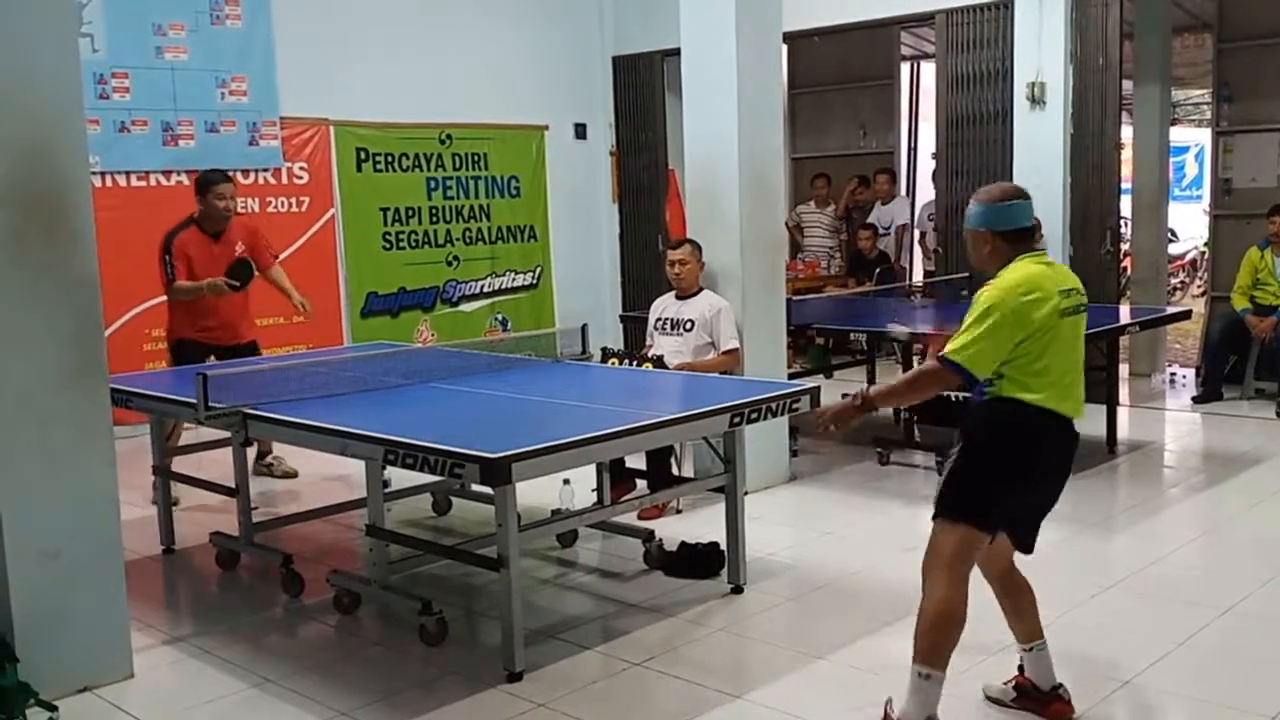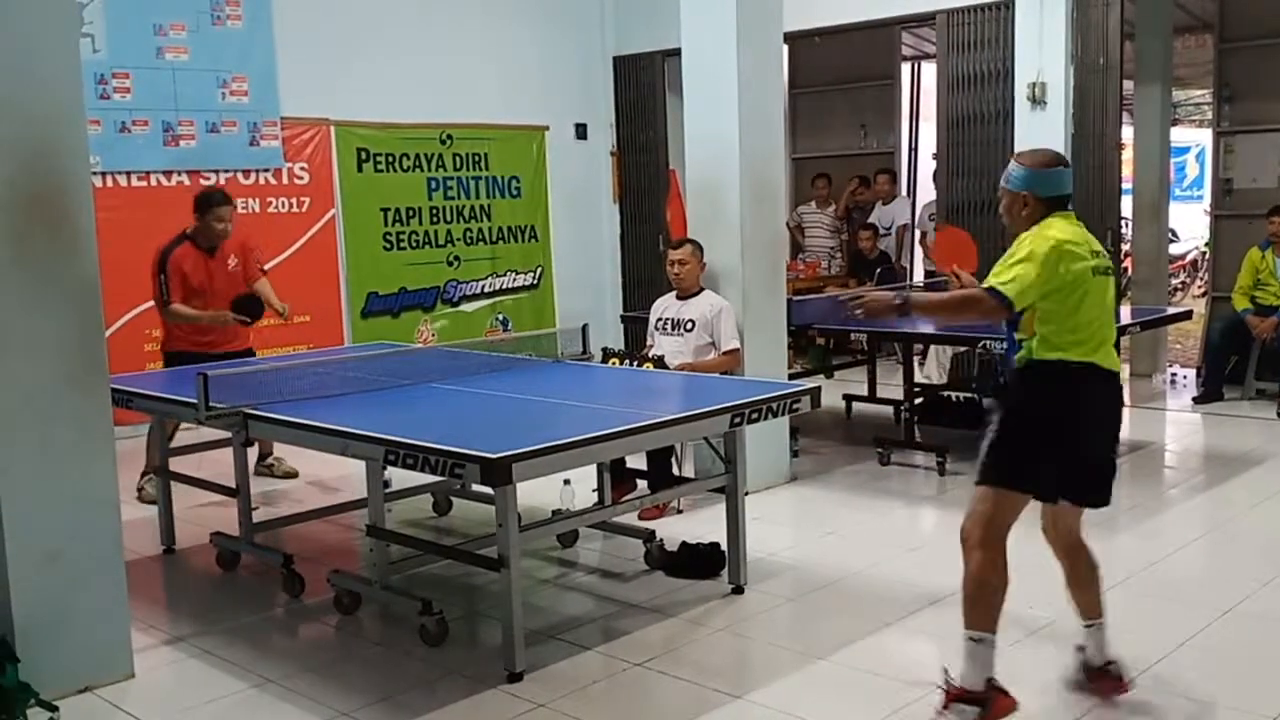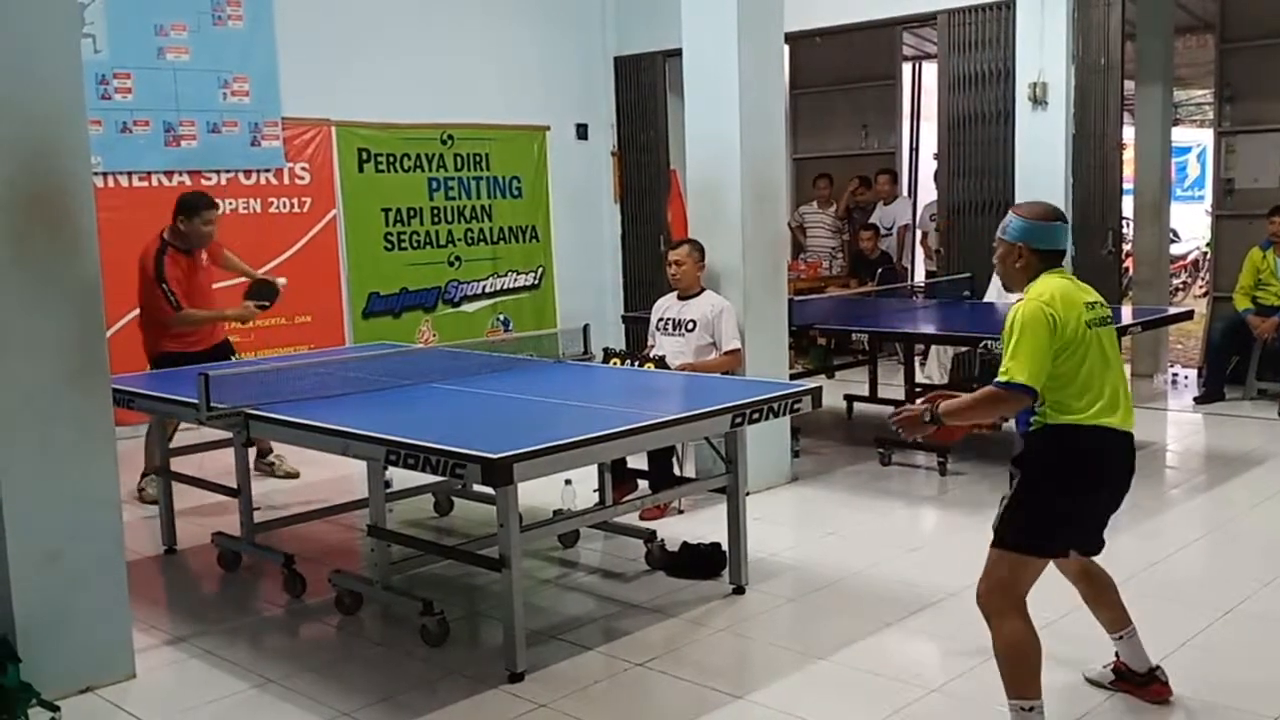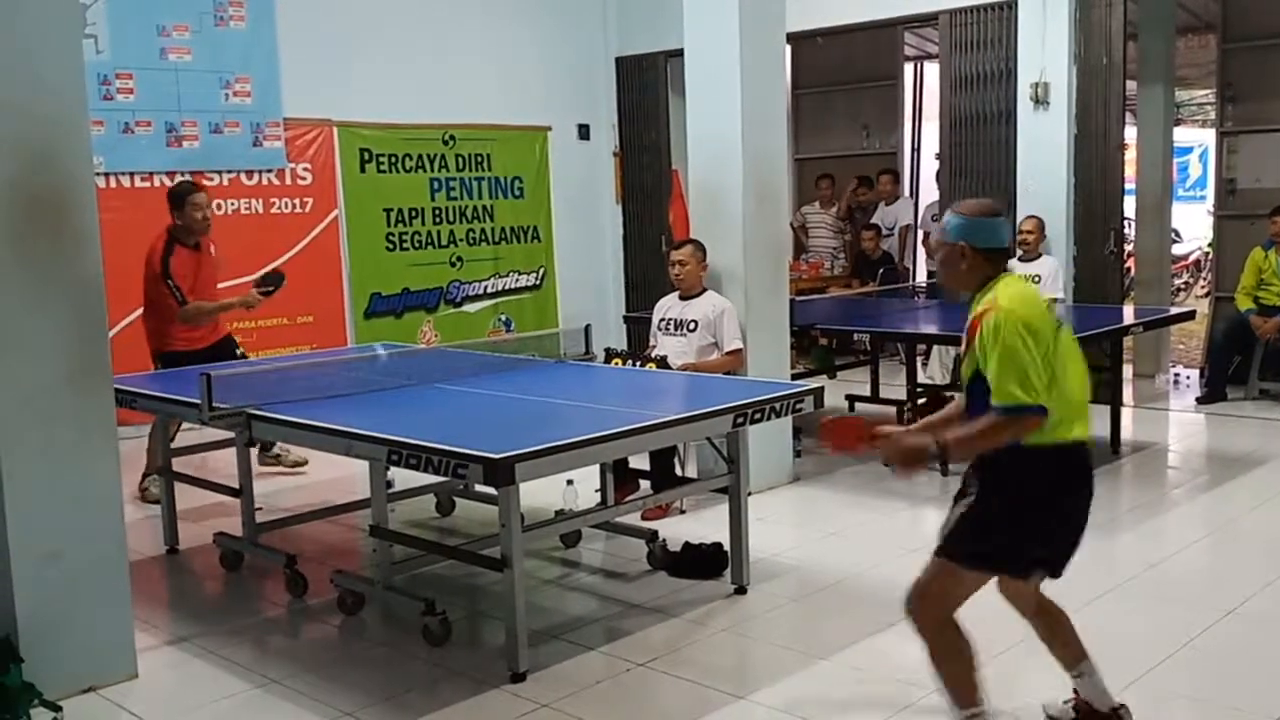
dt=0.3s
person 1, frame 1
left shoulder: (1011, 288)
right shoulder: (1063, 280)
left elbow: (947, 372)
left wrist: (861, 403)
right wrist: (969, 341)
left hip: (1012, 432)
right hip: (1055, 440)
left knee: (944, 567)
right knee: (996, 558)
person 1, frame 2
left shoulder: (1044, 241)
right shoulder: (1081, 243)
left elbow: (991, 306)
left wrist: (899, 303)
right wrist: (971, 289)
left hip: (1052, 393)
right hip: (1096, 397)
left knee: (981, 530)
right knee: (1064, 532)
right ankle: (1100, 661)
person 1, frame 3
left shoulder: (1037, 304)
right shoulder: (1083, 295)
left elbow: (1014, 395)
left wrist: (936, 413)
right wrist: (975, 407)
left hip: (1067, 454)
right hip: (1111, 450)
left knee: (998, 595)
right knee: (1073, 558)
right ankle: (1139, 668)
person 1, frame 4
left shoulder: (999, 313)
right shoulder: (1011, 300)
left elbow: (1025, 415)
right elbow: (982, 402)
left wrist: (934, 448)
right wrist: (911, 431)
left hip: (1034, 474)
right hip: (1064, 474)
left knee: (927, 604)
right knee: (1019, 591)
person 2, frame 1
left shoulder: (246, 229)
right shoulder: (177, 239)
left elbow: (269, 265)
right elbow: (174, 290)
left wrist: (293, 294)
right wrist: (205, 286)
left hip: (238, 331)
right hip: (191, 333)
left ankle: (264, 457)
person 2, frame 2
left shoulder: (236, 242)
right shoulder: (172, 256)
left elbow: (257, 277)
right elbow: (167, 310)
left wrist: (274, 304)
right wrist: (212, 318)
left hip: (233, 342)
right hip: (186, 347)
left ankle: (266, 458)
right ankle: (150, 475)
person 2, frame 3
left shoulder: (201, 242)
right shoulder: (158, 262)
left elbow: (220, 256)
right elbow: (178, 316)
left wrist: (258, 278)
right wrist: (231, 314)
left hip: (209, 337)
right hip: (170, 346)
left ankle: (265, 456)
right ankle: (150, 476)
person 2, frame 4
left shoulder: (201, 236)
right shoulder: (165, 257)
right elbow: (185, 312)
right wrist: (236, 303)
left hip: (212, 334)
right hip: (176, 344)
left ankle: (269, 449)
right ankle: (151, 475)
person 3, frame 1
left shoulder: (715, 306)
right shoulder: (659, 304)
left elbow: (733, 359)
left wrist: (693, 366)
left ankle: (660, 491)
right ankle: (619, 478)
person 3, frame 2
left shoulder: (716, 306)
right shoulder: (660, 304)
left elbow: (733, 359)
left wrist: (694, 367)
left ankle: (661, 491)
right ankle: (620, 478)
person 3, frame 3
left shoulder: (717, 306)
right shoulder: (661, 304)
left elbow: (734, 360)
left wrist: (695, 367)
left ankle: (662, 491)
right ankle: (621, 479)
person 3, frame 4
left shoulder: (718, 306)
right shoulder: (663, 305)
left elbow: (736, 359)
left wrist: (696, 367)
left ankle: (664, 492)
right ankle: (622, 479)
person 4, frame 1
right shoulder: (1256, 252)
right elbow: (1239, 292)
right wrist: (1249, 317)
right hip: (1257, 308)
right knee: (1217, 327)
right ankle: (1212, 387)
person 4, frame 2
right shoulder: (1256, 253)
right elbow: (1240, 293)
right wrist: (1249, 317)
right hip: (1258, 308)
right knee: (1218, 328)
right ankle: (1213, 388)
person 4, frame 3
right shoulder: (1257, 253)
right elbow: (1241, 293)
right wrist: (1251, 317)
right hip: (1259, 309)
right knee: (1219, 329)
right ankle: (1214, 388)
person 4, frame 4
right shoulder: (1260, 253)
right elbow: (1243, 293)
right wrist: (1252, 317)
right hip: (1262, 309)
right knee: (1221, 331)
right ankle: (1216, 388)
